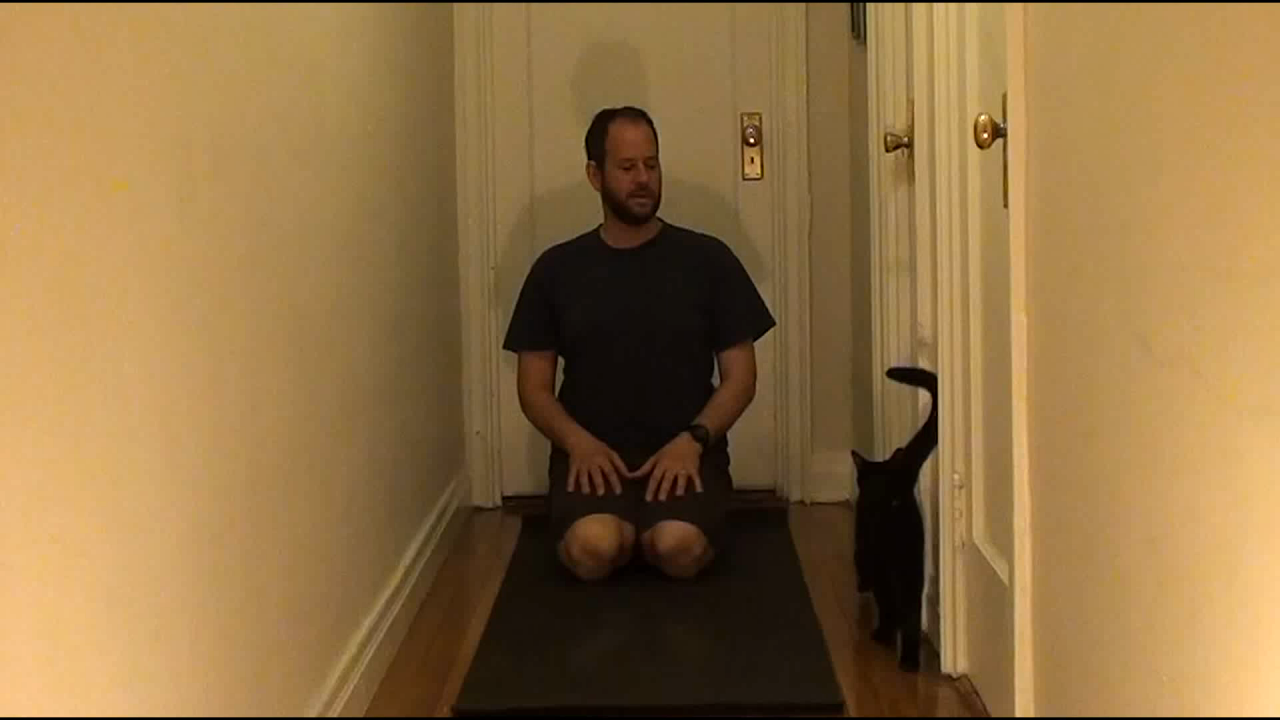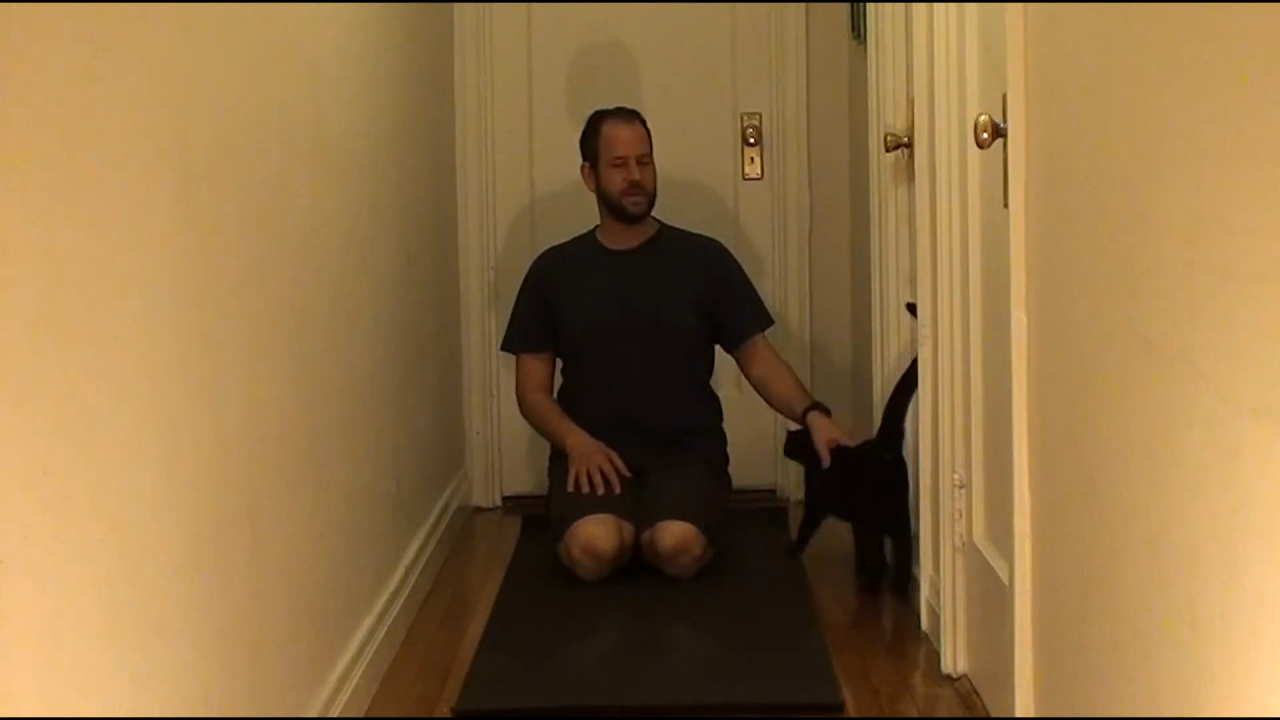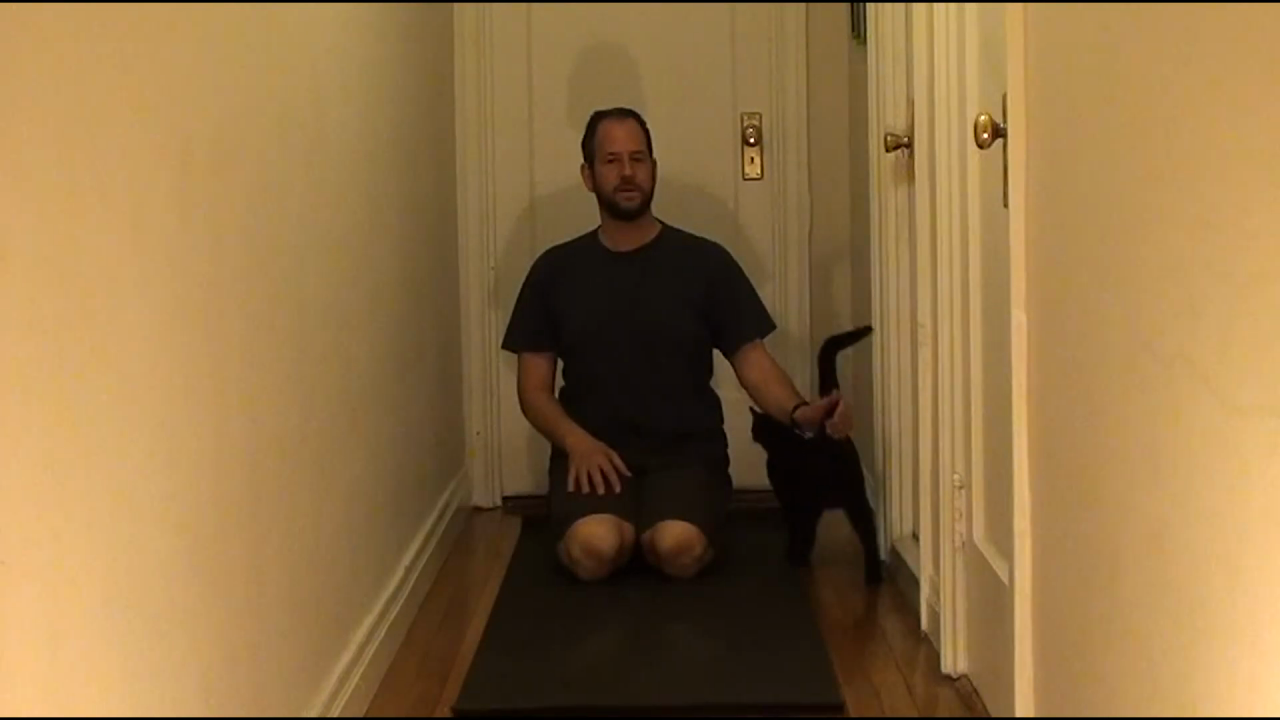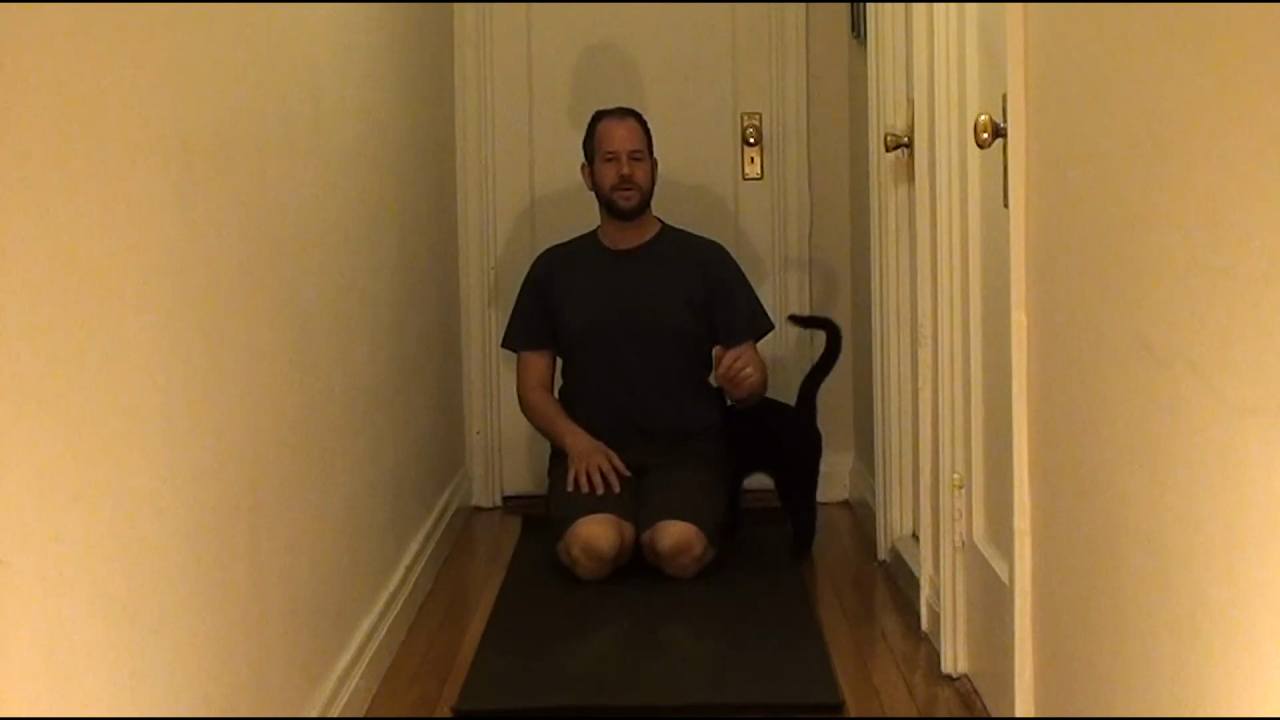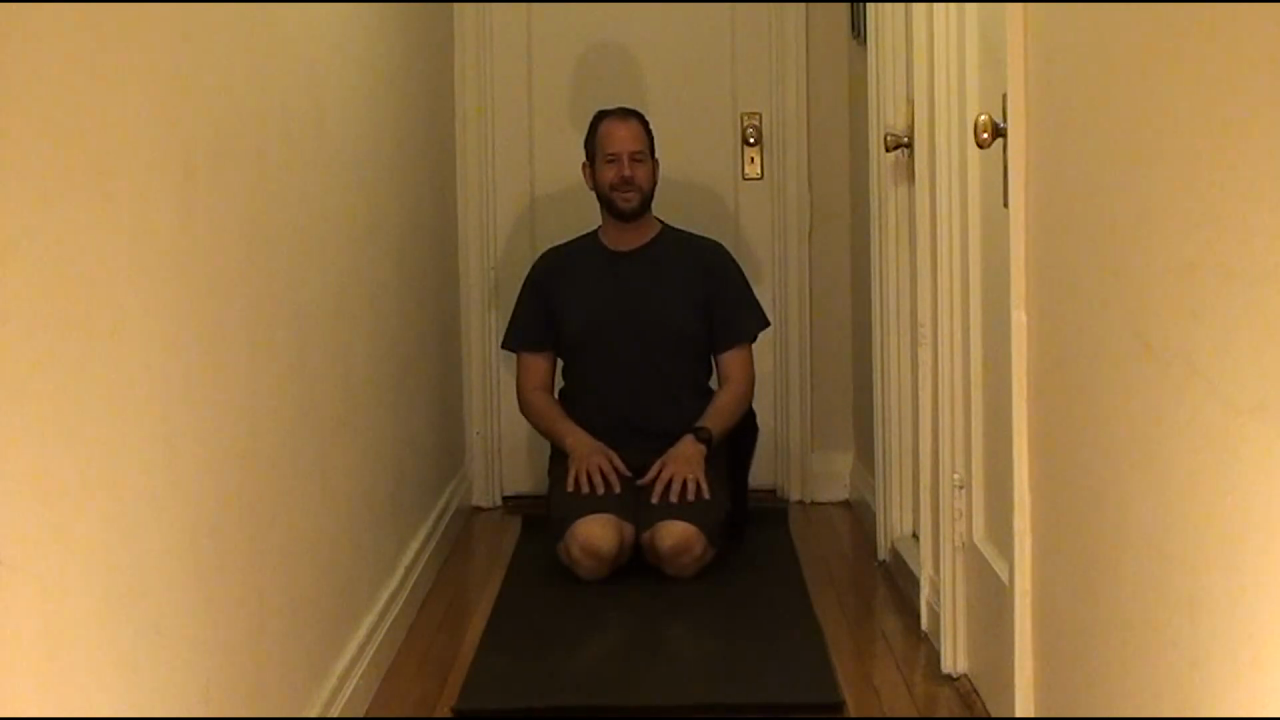
dt=1s
person 1, frame 1
left shoulder: (708, 260)
right shoulder: (556, 269)
left elbow: (740, 376)
right elbow: (534, 388)
left wrist: (692, 440)
right wrist: (578, 442)
left hip: (685, 449)
right hip: (593, 450)
left knee: (678, 548)
right knee: (592, 549)
left ankle: (651, 528)
right ankle: (630, 526)
person 1, frame 2
left shoulder: (704, 259)
right shoulder: (553, 271)
left elbow: (758, 359)
right elbow: (532, 389)
left wrist: (812, 414)
right wrist: (575, 441)
left hip: (687, 449)
right hip: (593, 450)
left knee: (678, 548)
right knee: (593, 550)
left ankle: (647, 527)
right ankle: (624, 527)
person 1, frame 3
left shoulder: (705, 262)
right shoulder: (555, 270)
left elbow: (754, 364)
right elbow: (534, 389)
left wrist: (801, 412)
right wrist: (576, 441)
left hip: (687, 449)
right hip: (593, 450)
left knee: (677, 548)
right knee: (593, 550)
left ankle: (664, 524)
right ankle: (624, 528)
person 1, frame 4
left shoulder: (705, 261)
right shoulder: (554, 269)
left elbow: (749, 373)
right elbow: (533, 388)
left wrist: (744, 378)
right wrist: (576, 441)
left hip: (686, 448)
right hip: (592, 450)
left knee: (678, 548)
right knee: (592, 549)
right ankle: (622, 526)
person 1, frame 5
left shoulder: (707, 261)
right shoulder: (555, 270)
left elbow: (738, 380)
right elbow: (533, 389)
left wrist: (696, 442)
right wrist: (577, 442)
left hip: (682, 450)
right hip: (592, 451)
left knee: (679, 549)
right knee: (593, 550)
left ankle: (652, 528)
right ankle: (624, 528)
